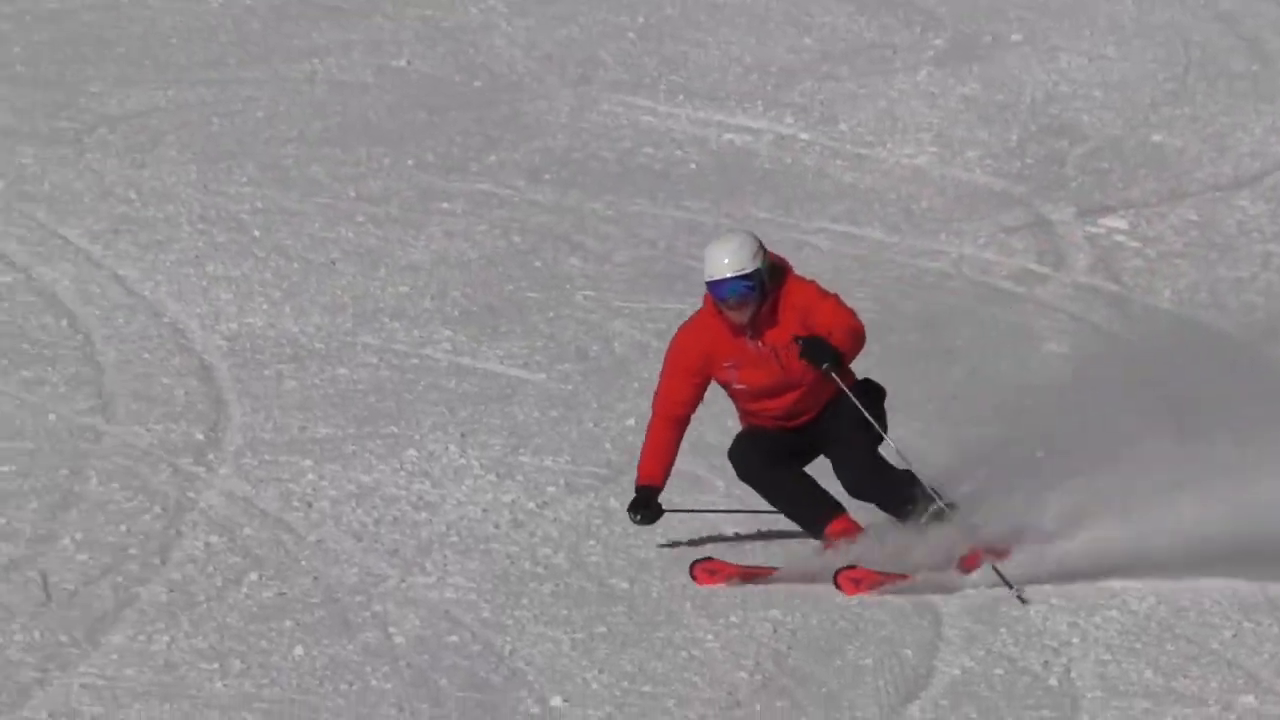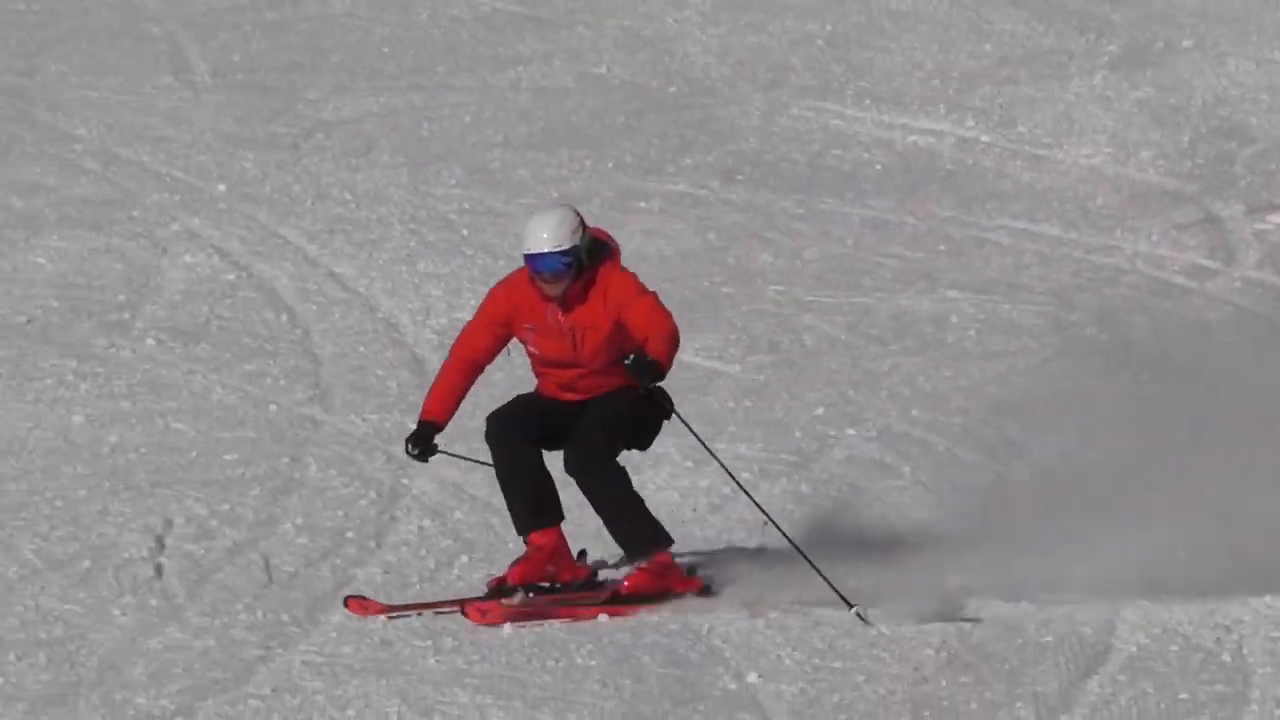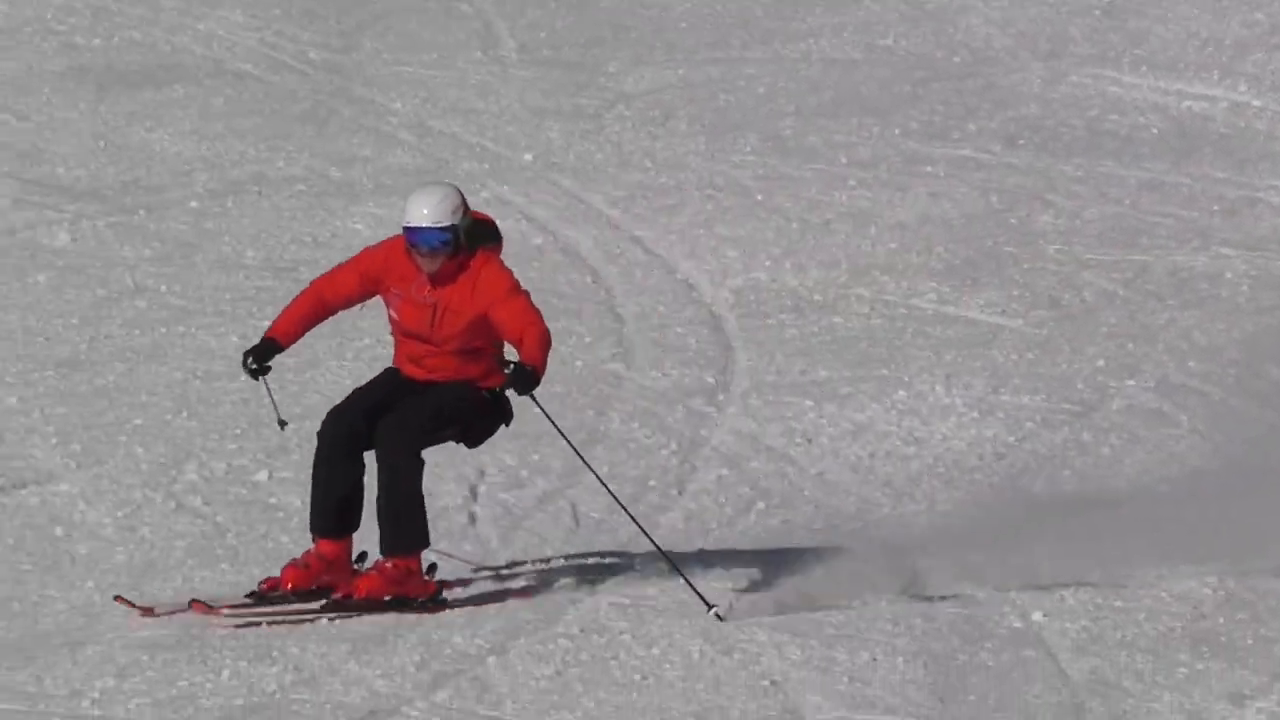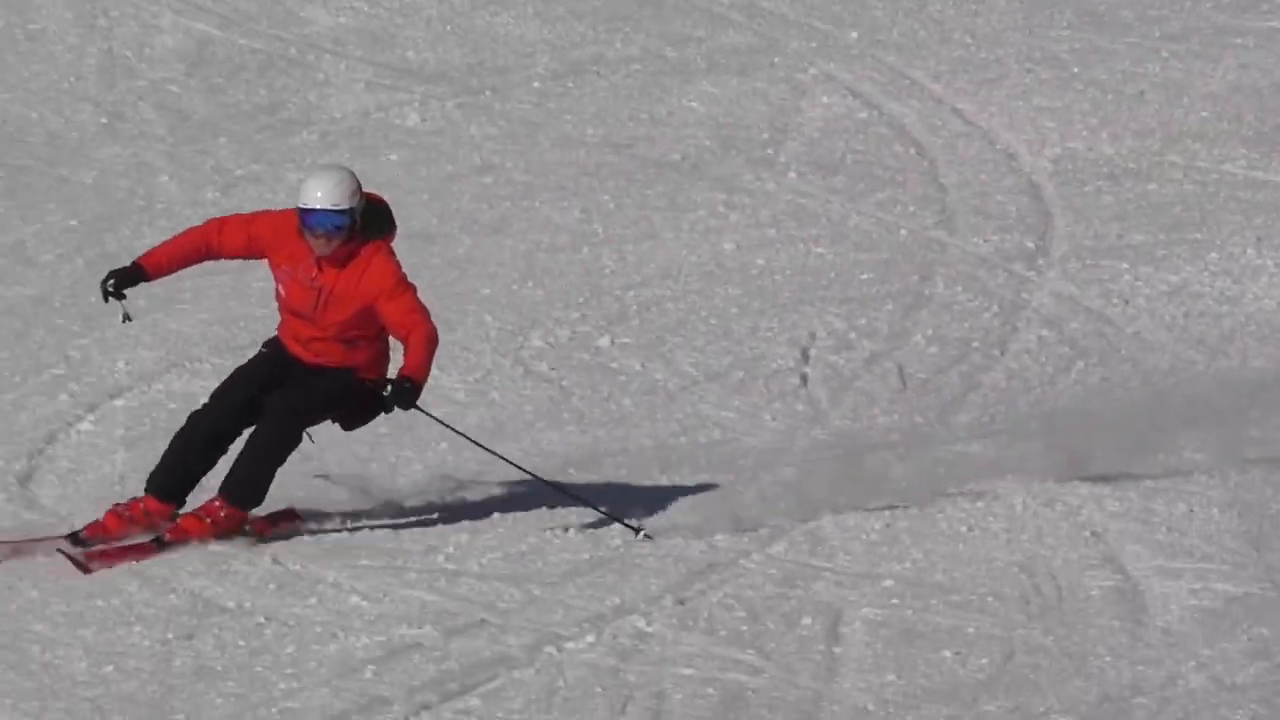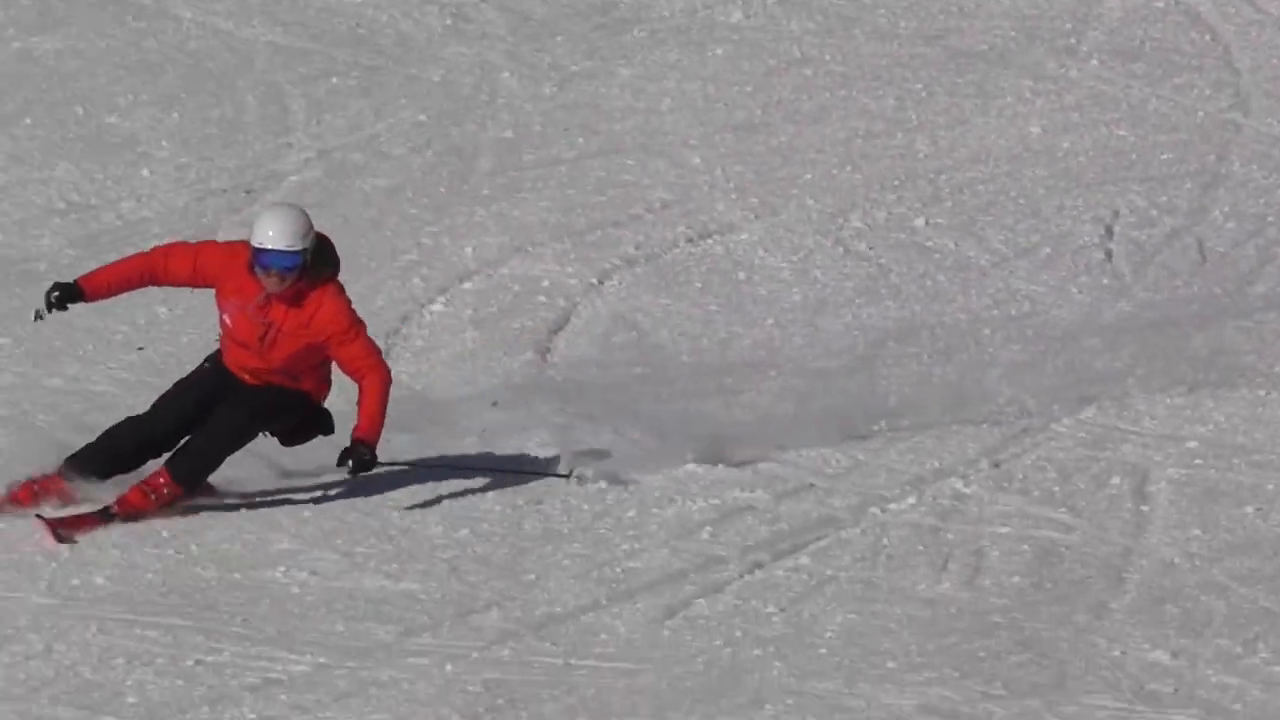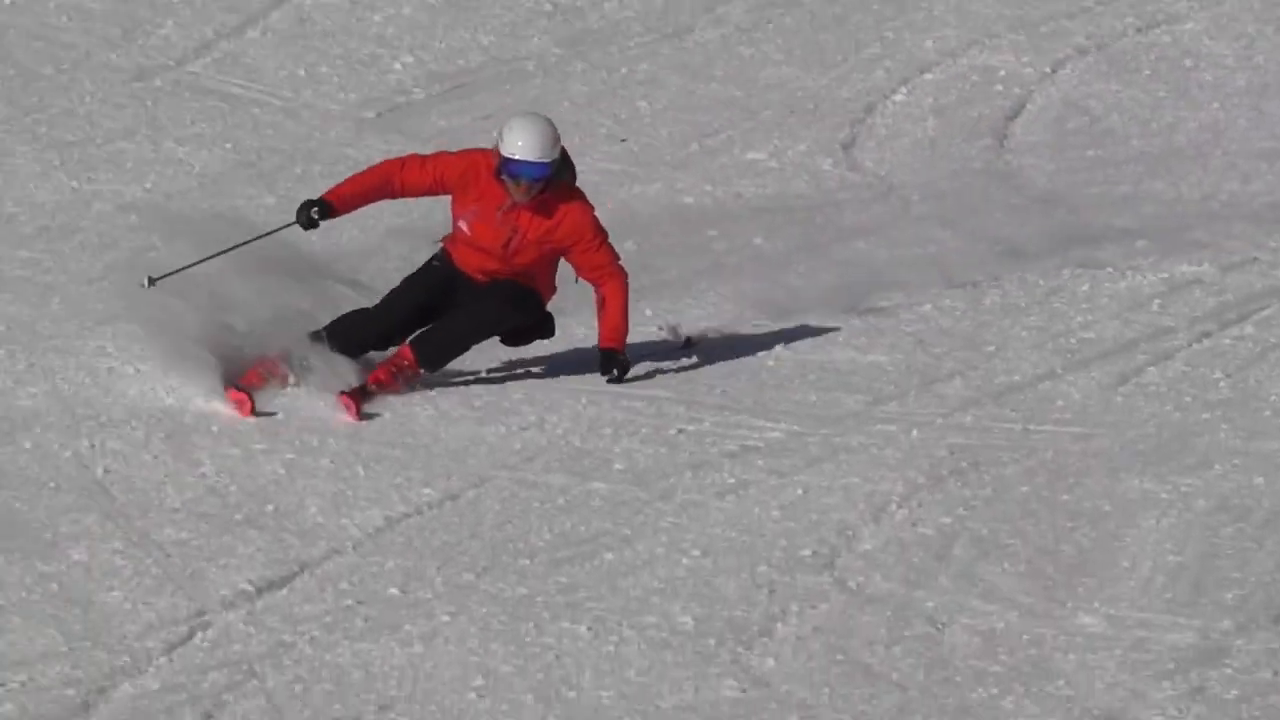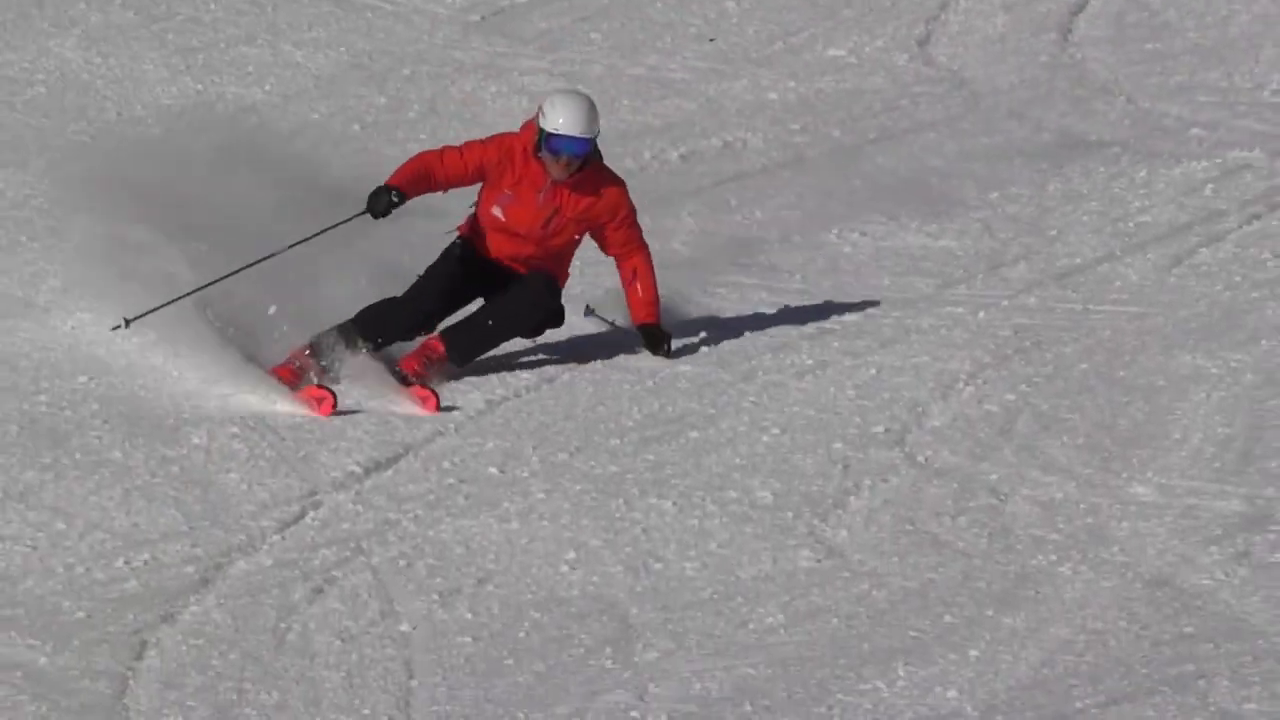
dt=0.2s
person 1, frame 1
left shoulder: (796, 295)
right shoulder: (696, 338)
left elbow: (849, 328)
right elbow: (670, 413)
left wrist: (833, 352)
right wrist: (648, 487)
left hip: (834, 406)
right hip: (772, 429)
left knee: (859, 473)
right knee: (746, 456)
right ankle: (841, 532)
person 1, frame 2
left shoulder: (614, 283)
right shoulder: (515, 292)
left elbow: (661, 329)
right elbow: (467, 356)
left wrist: (653, 363)
right wrist: (429, 423)
left hip: (619, 398)
right hip: (555, 402)
left knee: (586, 457)
right knee: (502, 427)
left ankle: (659, 562)
right ankle: (546, 551)
person 1, frame 3
left shoulder: (486, 272)
right shoulder: (391, 257)
left elbow: (530, 328)
right elbow: (326, 291)
left wrist: (529, 369)
right wrist: (272, 342)
left hip: (468, 390)
right hip: (409, 378)
left knee: (394, 435)
right knee: (338, 430)
left ankle: (401, 567)
right ankle: (329, 557)
person 1, frame 4
left shoulder: (377, 265)
right shoulder: (283, 230)
left elbow: (419, 328)
right elbow: (212, 237)
left wrist: (411, 380)
right wrist: (139, 270)
left hip: (349, 375)
right hip: (291, 354)
left knee: (281, 411)
right knee: (216, 417)
left ankle: (227, 511)
right ankle: (153, 506)
person 1, frame 5
left shoulder: (327, 307)
right shoulder: (229, 261)
left elbow: (373, 370)
right elbow: (160, 262)
left wrist: (365, 439)
right wrist: (82, 288)
left hip: (290, 396)
right hip: (231, 371)
left knee: (236, 416)
right knee: (157, 424)
left ankle: (168, 485)
right ankle: (65, 479)
person 1, frame 6
left shoulder: (570, 213)
right shoulder: (471, 167)
left elbow: (610, 276)
right elbow: (399, 173)
left wrist: (611, 347)
right wrist: (331, 203)
left hip: (515, 294)
right hip: (456, 269)
left knee: (493, 306)
right knee: (387, 319)
left ankle: (406, 364)
person 1, frame 7
left shoulder: (604, 192)
right shoulder: (506, 151)
left elbow: (632, 254)
right elbow: (438, 164)
left wrist: (647, 321)
right wrist: (395, 188)
left hip: (532, 277)
right hip: (476, 254)
left knee: (538, 297)
right knee: (416, 308)
left ankle: (435, 355)
right ankle: (319, 353)
